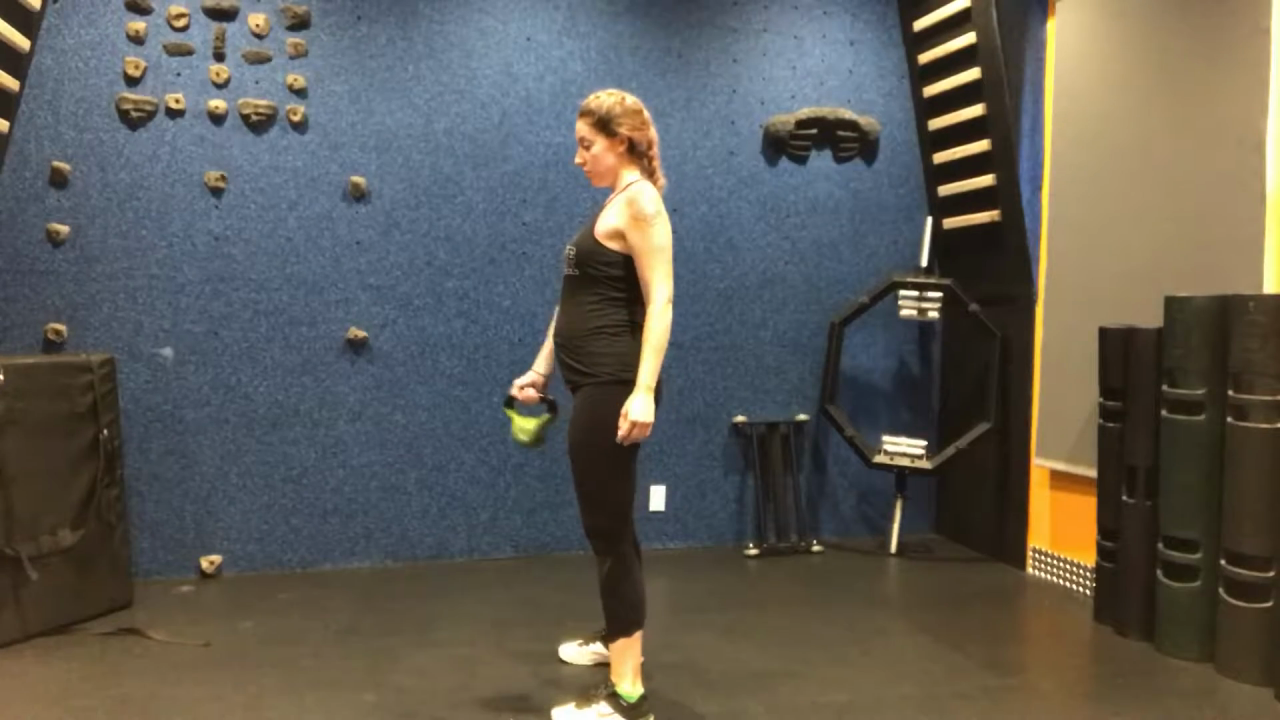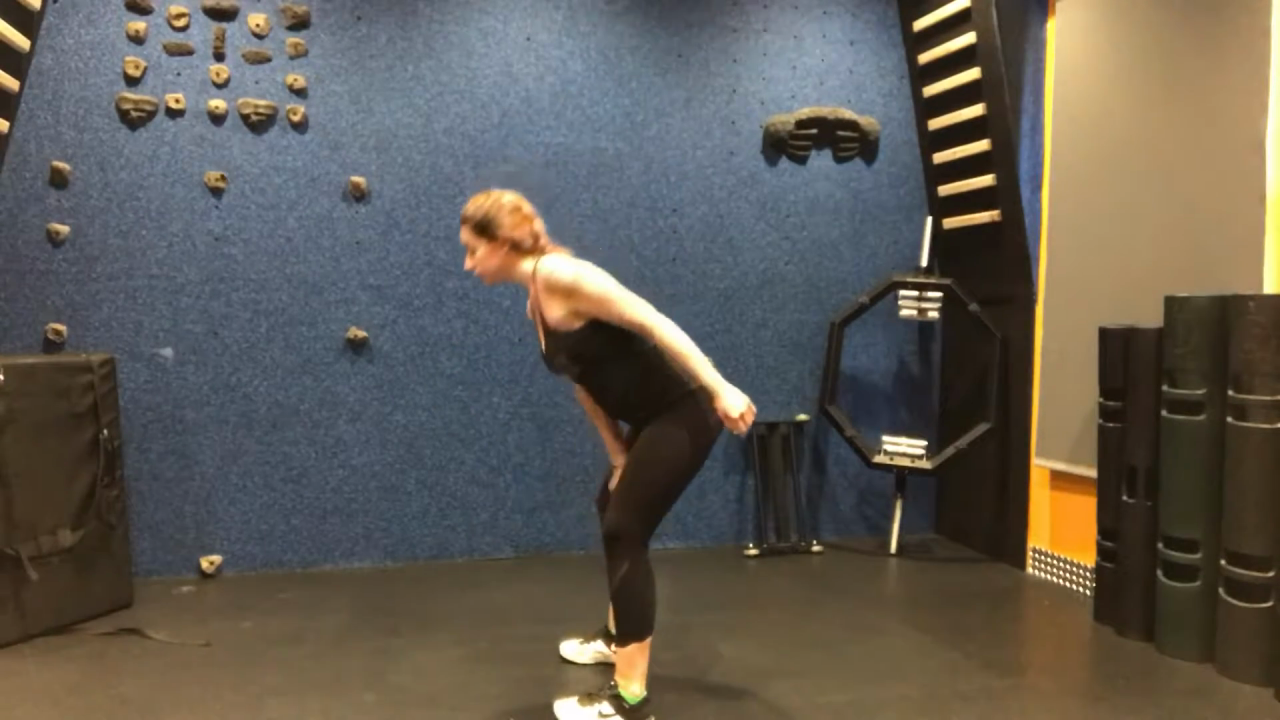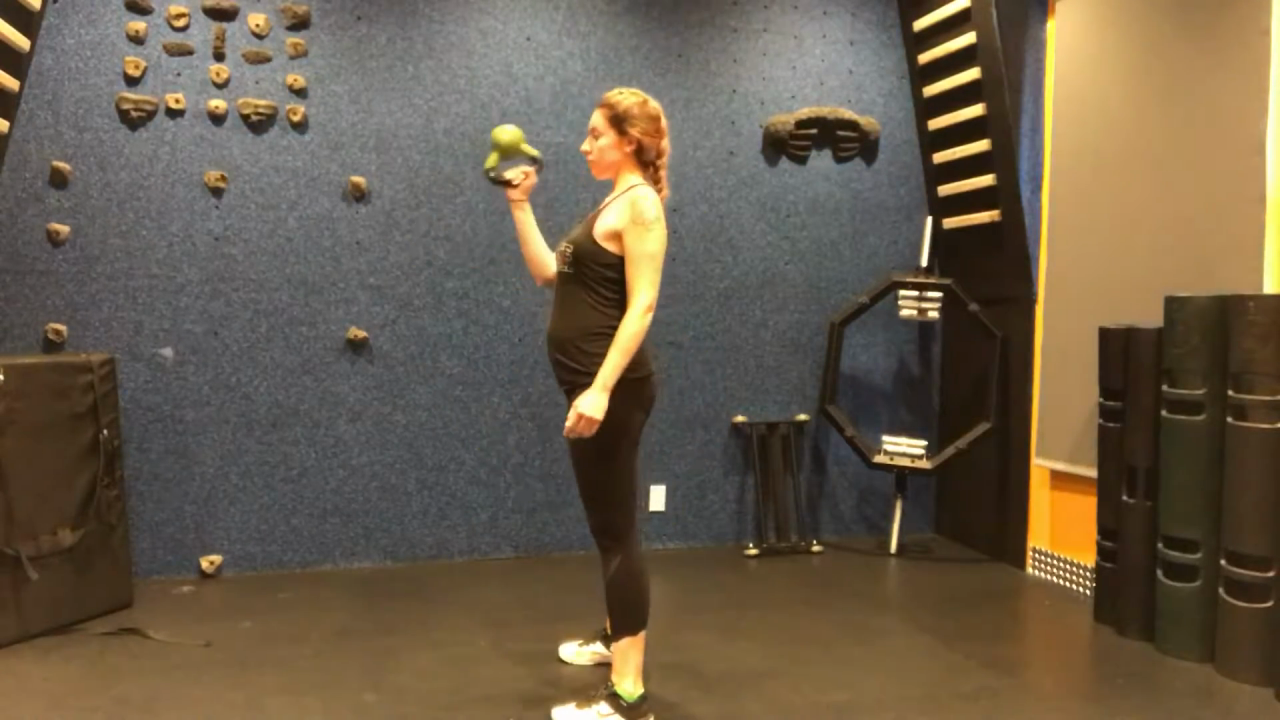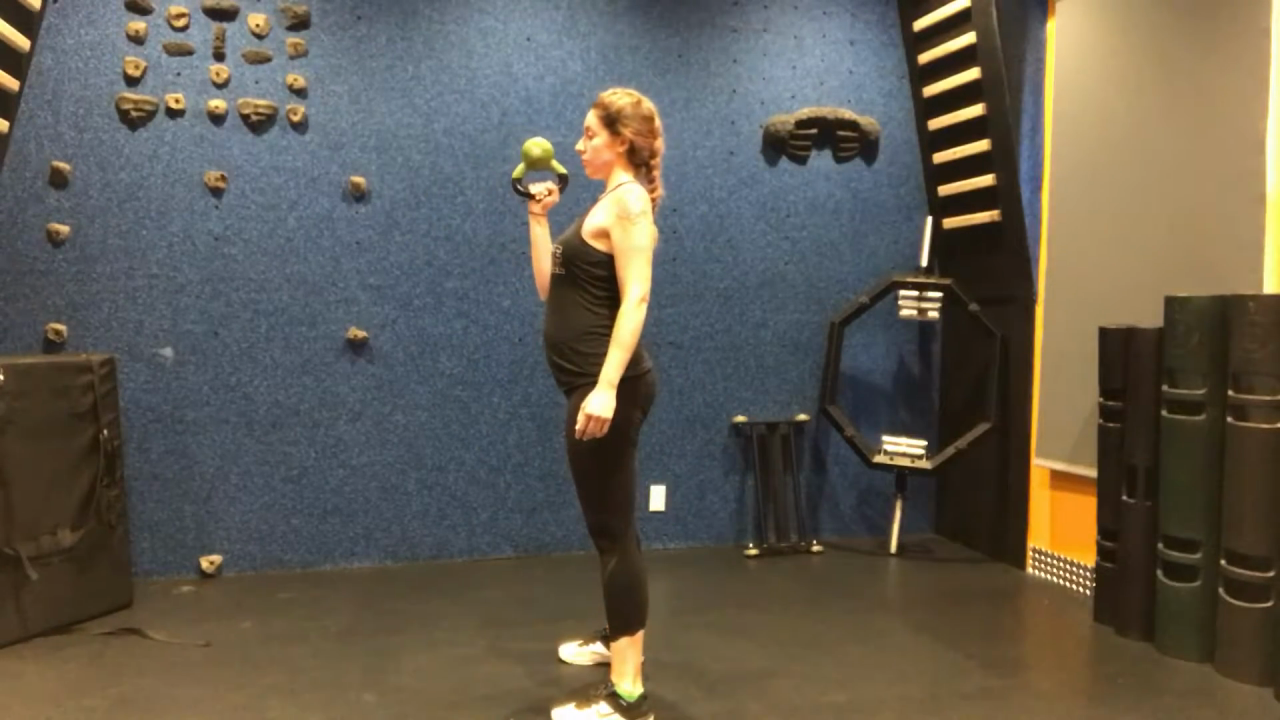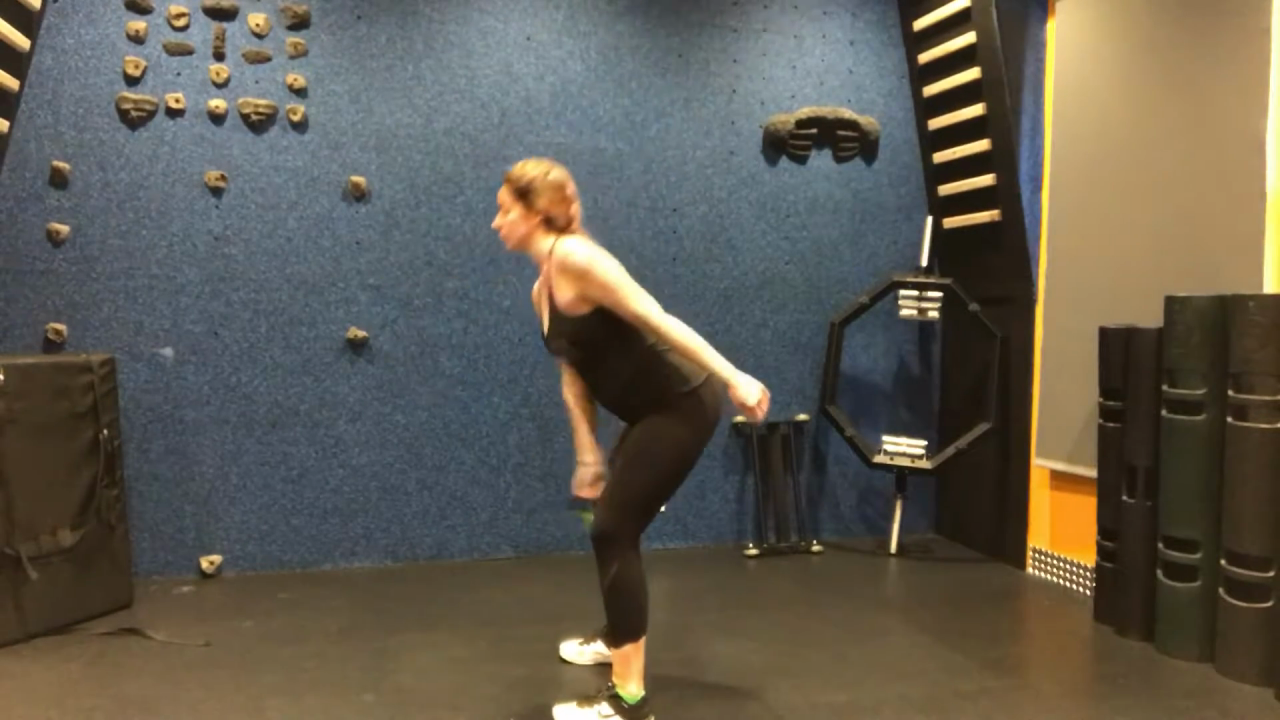
dt=1s
person 1, frame 1
left shoulder: (640, 201)
right shoulder: (614, 203)
left elbow: (659, 302)
right elbow: (580, 298)
left wrist: (644, 391)
right wrist: (541, 367)
left hip: (615, 388)
right hip: (591, 384)
left knee: (608, 529)
right knee: (608, 523)
right ankle: (619, 634)
person 1, frame 2
left shoulder: (562, 276)
right shoulder: (537, 300)
left elbow: (654, 324)
right elbow: (585, 381)
left wrist: (721, 389)
right wrist: (620, 456)
left hip: (686, 406)
right hip: (654, 411)
left knee: (624, 530)
right knee: (612, 513)
right ankle: (618, 634)
person 1, frame 3
left shoulder: (638, 203)
right shoulder: (612, 203)
left elbow: (642, 307)
right elbow: (551, 273)
left wrist: (601, 390)
right wrist: (520, 206)
left hip: (611, 386)
right hip: (591, 383)
left knee: (614, 529)
right knee: (608, 522)
right ankle: (618, 634)
person 1, frame 4
left shoulder: (628, 200)
right shoulder: (604, 204)
left elbow: (635, 300)
right elbow: (550, 288)
left wrist: (607, 388)
right wrist: (537, 217)
left hip: (609, 386)
right hip: (590, 384)
left knee: (612, 528)
right knee: (608, 522)
right ankle: (619, 635)
person 1, frame 5
left shoulder: (576, 258)
right shoulder: (544, 286)
left elbow: (658, 320)
right elbow: (573, 377)
left wrist: (733, 379)
right wrist: (588, 456)
left hip: (683, 404)
right hip: (653, 409)
left knee: (613, 531)
right knee: (610, 518)
right ankle: (618, 635)
